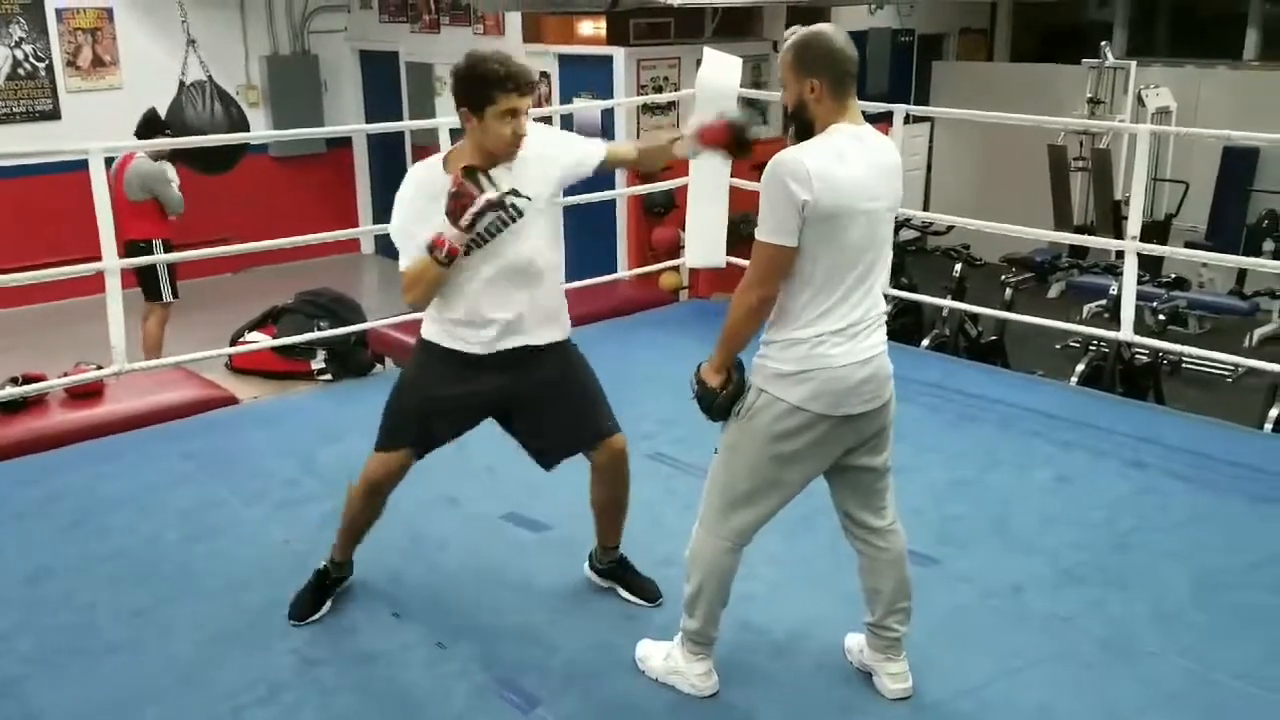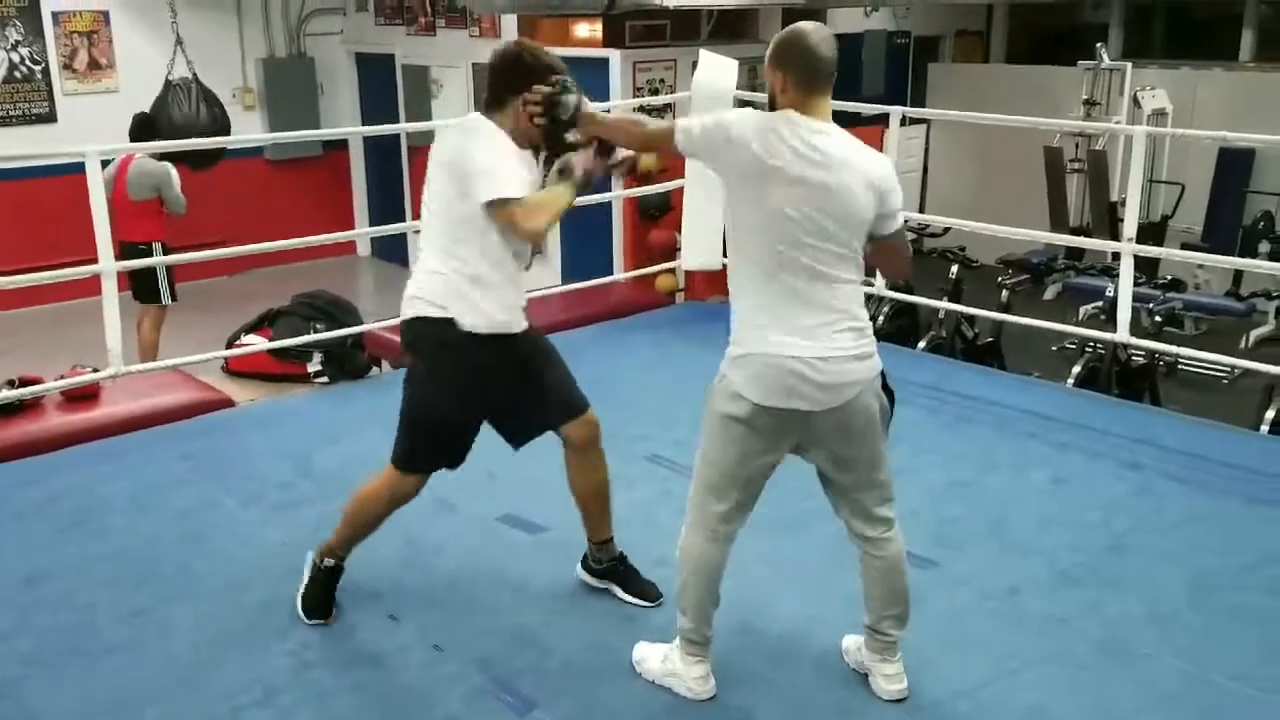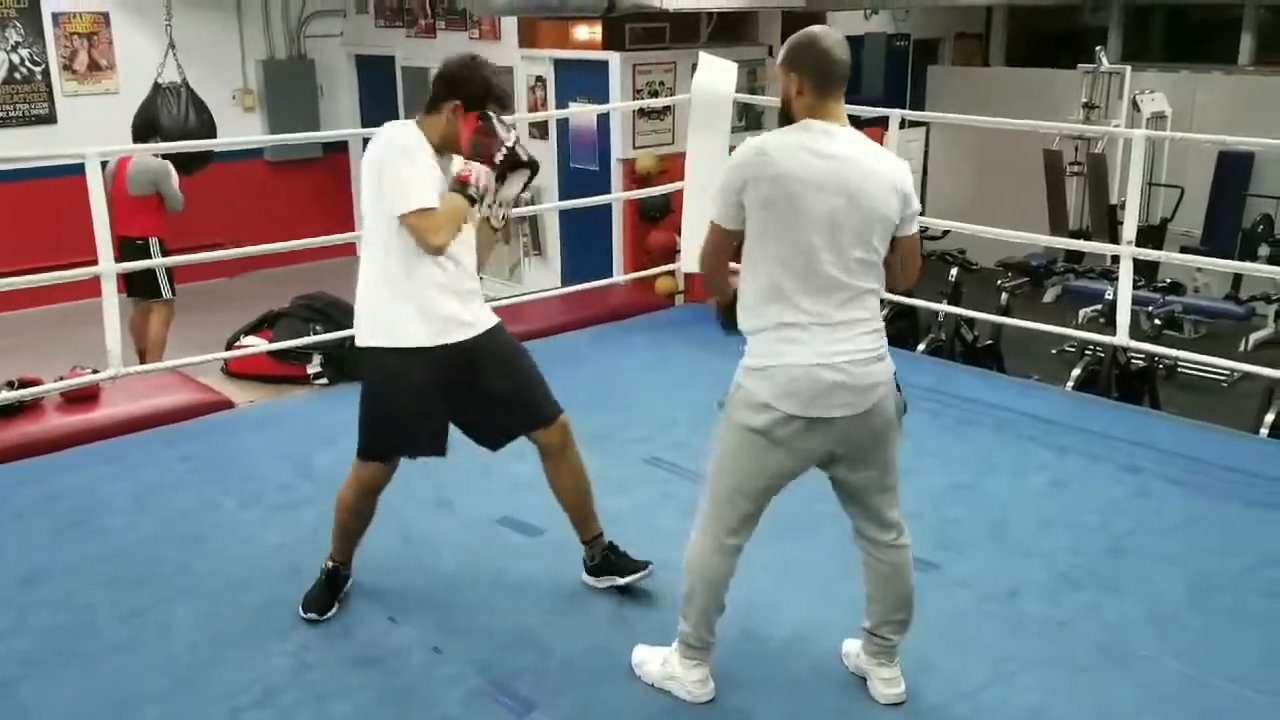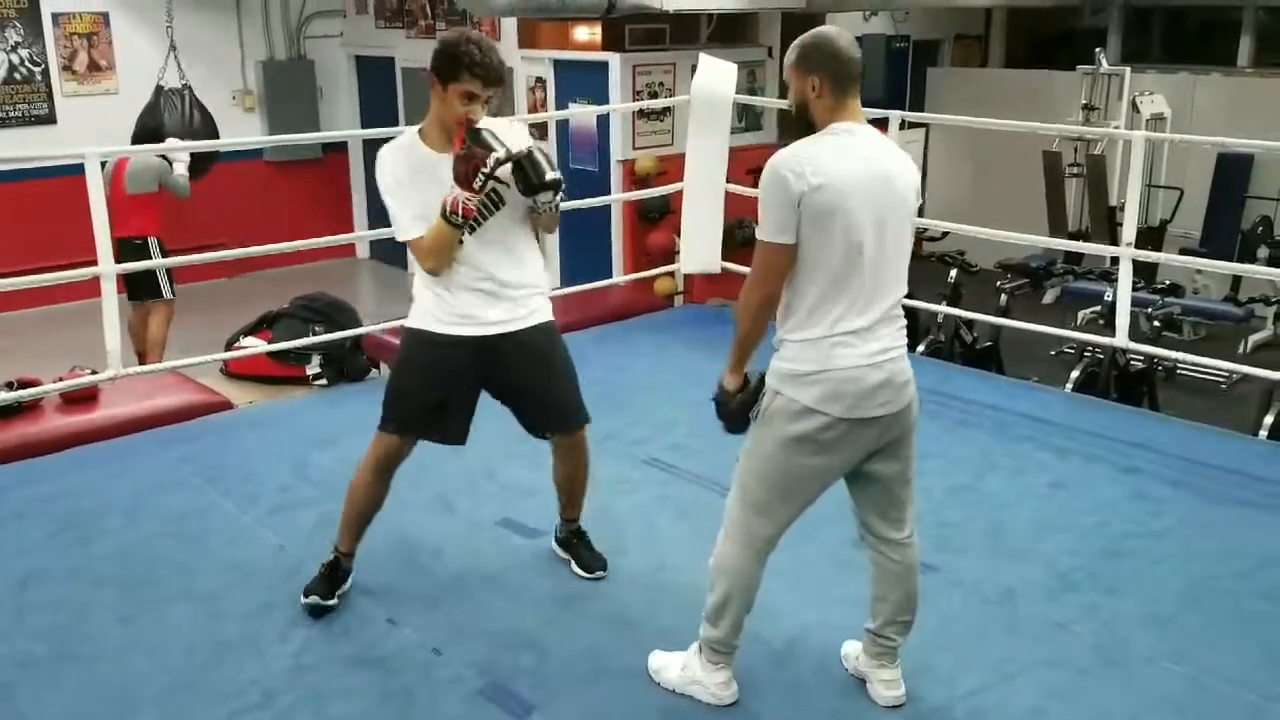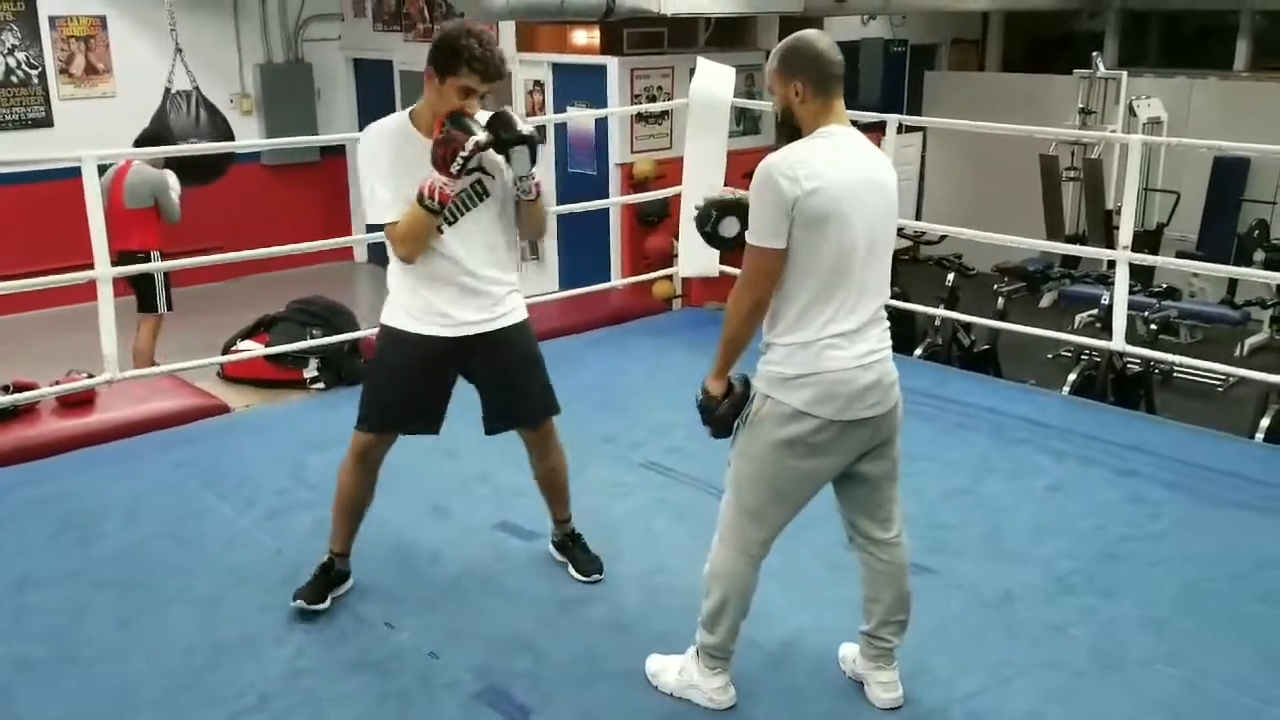
dt=0.4s
person 1, frame 1
left shoulder: (794, 168)
right shoulder: (885, 153)
left elbow: (760, 288)
left wrist: (719, 363)
right wrist: (796, 131)
left hip: (798, 385)
right hip: (870, 377)
left knee: (722, 523)
right knee: (875, 521)
left ankle: (694, 658)
right ankle: (889, 657)
person 1, frame 2
left shoulder: (744, 134)
right shoulder: (872, 166)
left elbow: (648, 135)
right elbow: (898, 267)
left wrist: (583, 120)
left hip: (761, 378)
right hip: (847, 377)
left knee: (710, 521)
right knee: (876, 523)
left ankle: (691, 660)
right ankle: (885, 659)
person 1, frame 3
left shoulder: (758, 157)
right shoulder: (890, 169)
left elbow: (713, 262)
right elbow: (905, 276)
left wrist: (726, 297)
left hip: (777, 387)
right hip: (864, 384)
left knee: (719, 530)
right knee: (884, 531)
left ankle: (690, 664)
right ankle: (883, 663)
person 1, frame 4
left shoulder: (794, 165)
right shoulder: (901, 164)
left elbow: (764, 287)
left wrist: (735, 370)
left hip: (813, 390)
right hip: (891, 384)
left knee: (747, 531)
right knee: (893, 531)
left ankle: (712, 667)
right ankle: (883, 664)
person 1, frame 5
left shoulder: (784, 169)
right shoulder: (878, 164)
left elbow: (754, 292)
left wrist: (719, 374)
right wrist: (749, 224)
left hip: (802, 394)
right hip: (875, 385)
left knee: (741, 537)
right knee: (881, 532)
left ankle: (709, 672)
right ankle: (881, 666)
person 2, frame 1
left shoulder: (544, 147)
right shoulder: (420, 186)
left elbow: (633, 155)
right elbow: (414, 292)
left wrist: (701, 140)
right wrist: (456, 235)
left hip: (538, 345)
right hip: (453, 350)
left knee: (611, 451)
right knee: (385, 468)
left ankle: (607, 559)
right ankle: (335, 567)
person 2, frame 2
left shoulder: (503, 150)
right shoulder: (473, 134)
left elbow: (522, 240)
right elbow: (529, 227)
left wrist: (562, 179)
right wrist: (571, 174)
left hip: (501, 325)
right hip: (449, 328)
left knee: (583, 430)
right knee: (407, 477)
left ankle: (602, 558)
right ankle: (327, 561)
person 2, frame 3
left shoulder: (445, 160)
right shoulder: (397, 143)
right elbow: (434, 237)
left wrist: (504, 187)
right wrist: (472, 173)
left hip: (468, 328)
right hip: (401, 340)
left knee: (555, 433)
right knee: (371, 474)
left ankle: (597, 554)
right ankle: (336, 569)
person 2, frame 4
left shoulder: (510, 136)
right shoulder: (397, 158)
left elbow: (548, 227)
right elbow: (431, 259)
left wrist: (545, 193)
right wrist: (463, 195)
left hip: (523, 320)
right hip: (441, 328)
left knee: (571, 435)
right knee: (387, 448)
left ankle: (570, 532)
right ankle: (340, 562)
person 2, frame 5
left shoulder: (499, 134)
right shoulder: (383, 140)
left elbow: (534, 231)
right elbow: (406, 245)
left wrist: (524, 169)
right wrist: (442, 180)
left hip: (498, 318)
right hip: (415, 323)
left knee: (541, 431)
right knee: (367, 444)
left ankle: (565, 535)
right ankle: (336, 563)
person 3, frame 1
left shoulder: (122, 164)
right shoulder: (151, 170)
right elbow: (176, 208)
right wrist: (172, 184)
left hip: (134, 243)
right hip: (152, 245)
left knee: (152, 306)
right knee: (159, 312)
left ankle: (151, 361)
person 3, frame 2
left shoulder: (113, 169)
right shoulder: (157, 170)
right elbow: (179, 208)
right wrist: (173, 186)
left hip: (127, 246)
right hip: (149, 247)
left knee: (148, 309)
right knee: (154, 313)
left ankle: (148, 364)
person 3, frame 3
left shoulder: (114, 165)
right shoulder: (155, 166)
right elbow: (176, 205)
right wrist: (172, 183)
left hip: (125, 243)
right hip: (147, 243)
left knee: (141, 304)
right knee: (162, 307)
left ankle: (144, 363)
person 3, frame 4
left shoulder: (112, 166)
right shoulder: (154, 164)
right elbow: (183, 191)
right wrist: (180, 163)
left hip: (124, 244)
right hip: (145, 243)
left knee: (139, 307)
right knee: (162, 308)
left ankle: (144, 364)
person 3, frame 5
left shoulder: (111, 175)
right shoulder: (154, 177)
right elbow: (173, 216)
right wrist: (172, 193)
left hip: (123, 254)
right hip: (146, 255)
left knee: (146, 314)
right knee: (151, 321)
left ankle: (146, 366)
